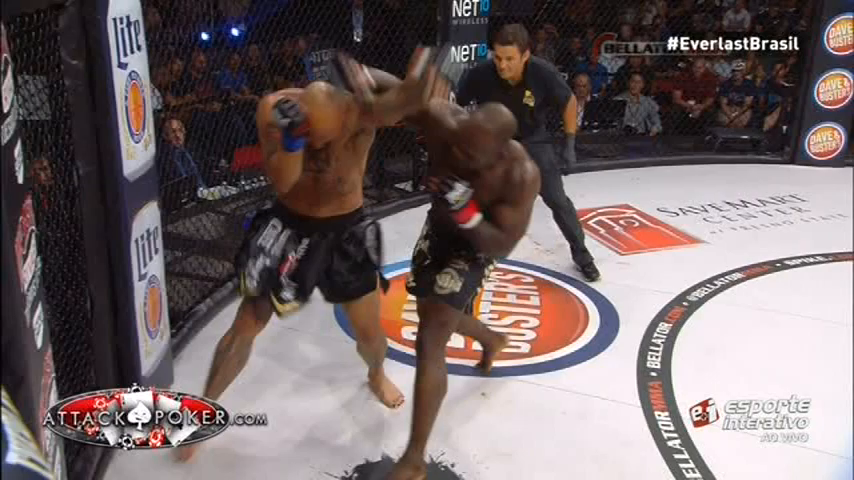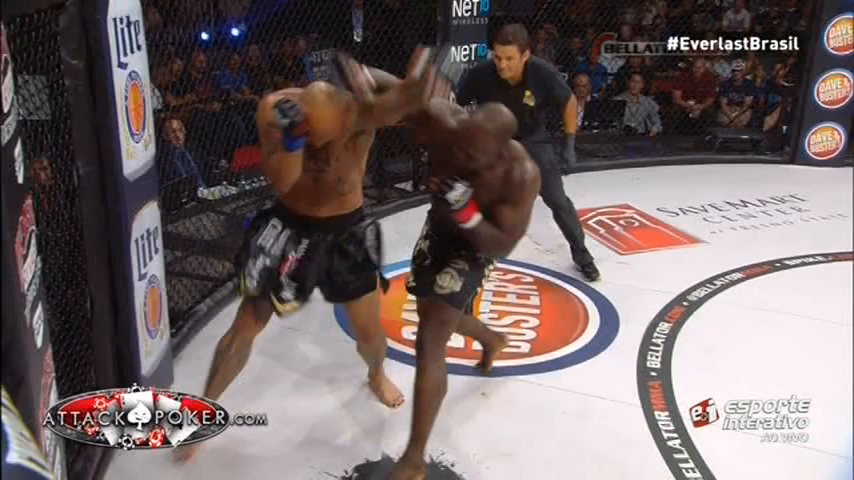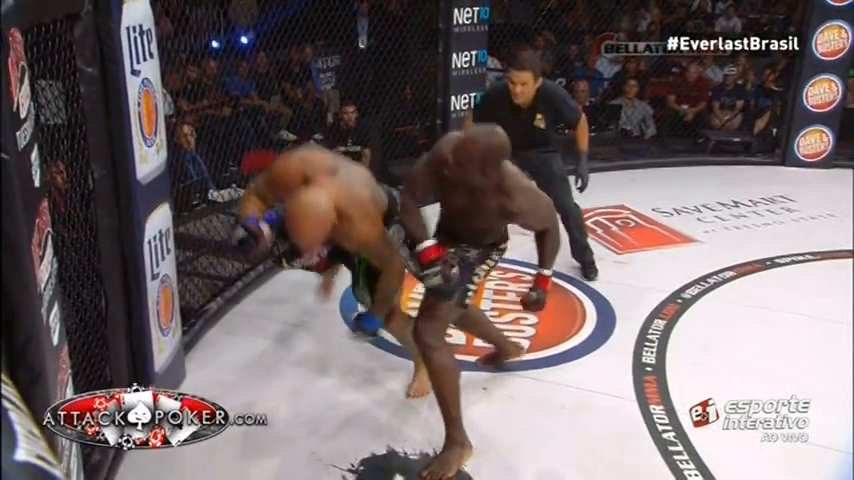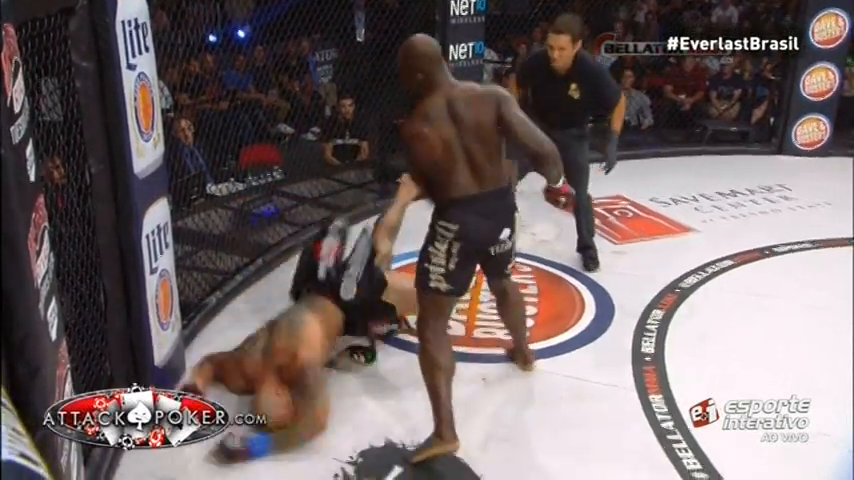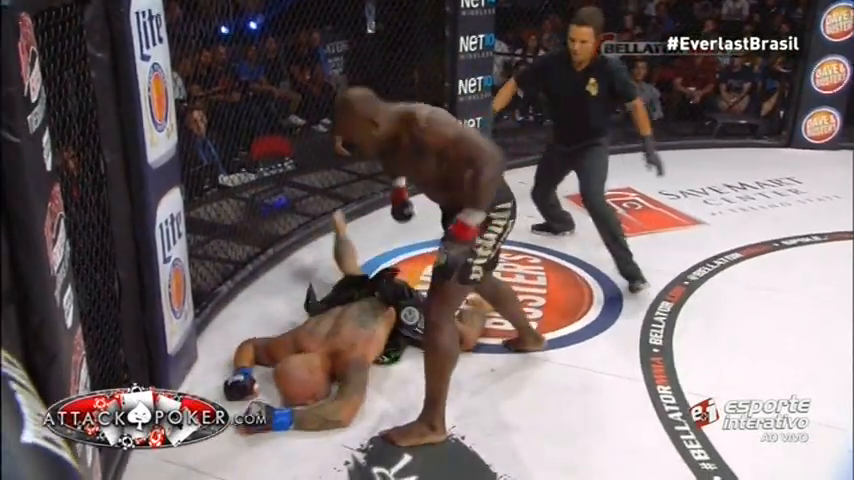
dt=1s
person 1, frame 1
left shoulder: (521, 176)
right shoulder: (444, 121)
left elbow: (502, 247)
left wrist: (467, 213)
left hip: (475, 245)
right hip: (437, 227)
left knee: (429, 343)
right knee: (433, 313)
right ankle: (492, 340)
person 1, frame 2
left shoulder: (521, 175)
right shoulder: (447, 124)
left elbow: (505, 245)
left wrist: (467, 211)
left hip: (475, 244)
right hip: (437, 227)
left knee: (429, 342)
right knee: (438, 314)
right ankle: (492, 341)
person 1, frame 3
left shoulder: (516, 197)
right shoulder: (450, 150)
left elbow: (549, 225)
right elbow: (409, 197)
left wrist: (542, 279)
right wrist: (429, 252)
left hip: (478, 247)
right hip: (446, 233)
left knee: (427, 332)
right knee: (450, 307)
left ankle: (457, 443)
right ankle: (506, 348)
person 1, frame 4
left shoulder: (413, 127)
right shoulder: (491, 97)
left elbow: (428, 190)
right elbow: (541, 148)
right wrist: (557, 183)
left hip: (455, 223)
right hip: (500, 211)
left knee: (431, 323)
right knee: (501, 282)
left ankle: (444, 432)
right ankle: (523, 350)
person 1, frame 5
left shoulder: (423, 126)
right shoulder: (388, 131)
left elbow: (489, 158)
left wrist: (469, 224)
right wrist: (399, 190)
left hip: (484, 211)
right hip: (459, 207)
left knee: (438, 312)
right knee: (480, 279)
left ankle: (432, 423)
right ankle: (529, 336)
person 2, frame 1
left shoulder: (359, 109)
right shoulder: (274, 108)
left elbow: (400, 103)
right elbow: (281, 182)
left wrist: (418, 87)
right wrist: (293, 138)
left hip: (347, 229)
right hip: (289, 226)
left knee: (369, 332)
right knee: (245, 327)
left ankle: (377, 376)
person 2, frame 2
left shoulder: (355, 111)
right shoulder: (277, 107)
left elbow: (405, 101)
right elbow: (281, 180)
right wrist: (292, 134)
left hip: (347, 229)
right hip: (289, 224)
left knee: (369, 331)
right knee: (246, 325)
left ankle: (377, 375)
person 2, frame 3
left shoulder: (357, 225)
right shoulder: (290, 171)
left elbow: (393, 267)
right elbow: (257, 196)
left wrist: (374, 315)
right wrist: (252, 225)
left hip: (380, 221)
left knee: (383, 314)
left ankle: (423, 363)
right ankle: (329, 271)
person 2, frame 4
left shoulder: (300, 365)
right shoulder: (243, 372)
left elbow: (316, 423)
right elbow: (210, 363)
left wrist: (261, 445)
right wrist: (195, 385)
left hip: (336, 305)
person 2, frame 5
left shoulder: (352, 356)
right shoulder: (296, 343)
left elbow: (343, 414)
right elbow: (248, 347)
left wrist: (281, 419)
right wrist: (241, 373)
left hip: (394, 306)
right hip: (358, 297)
left knee: (465, 337)
right knee: (352, 274)
left ankle: (480, 305)
right ankle: (340, 229)
person 3, frame 1
left shoulder: (543, 73)
right shoulder: (480, 74)
left elbow: (569, 102)
left wrist: (570, 143)
left hip: (532, 139)
left knee: (557, 199)
left ankle: (581, 253)
person 3, frame 2
left shoulder: (543, 73)
right shoulder: (480, 74)
left elbow: (569, 102)
right elbow: (457, 104)
left wrist: (569, 144)
left hip: (532, 139)
left knee: (557, 199)
left ankle: (581, 254)
person 3, frame 3
left shoulder: (553, 95)
right shoulder: (494, 95)
left elbow: (580, 121)
right elbow: (473, 122)
left wrist: (582, 161)
left hip: (542, 152)
left knee: (566, 205)
left ankle: (584, 257)
person 3, frame 4
left shoulder: (592, 70)
right shoulder: (535, 62)
left elbow: (618, 103)
right elbow: (519, 87)
left wrist: (611, 143)
left hip: (572, 133)
right hip: (536, 126)
left knee: (578, 193)
left ankle: (587, 247)
person 3, frame 5
left shoulder: (609, 69)
right shoulder: (552, 63)
left elbow: (635, 104)
right elbow: (514, 85)
left wrist: (648, 145)
left hip: (592, 145)
right hip: (560, 143)
left knee: (594, 200)
right knee: (540, 193)
left ankle: (630, 270)
right ankle: (560, 223)
